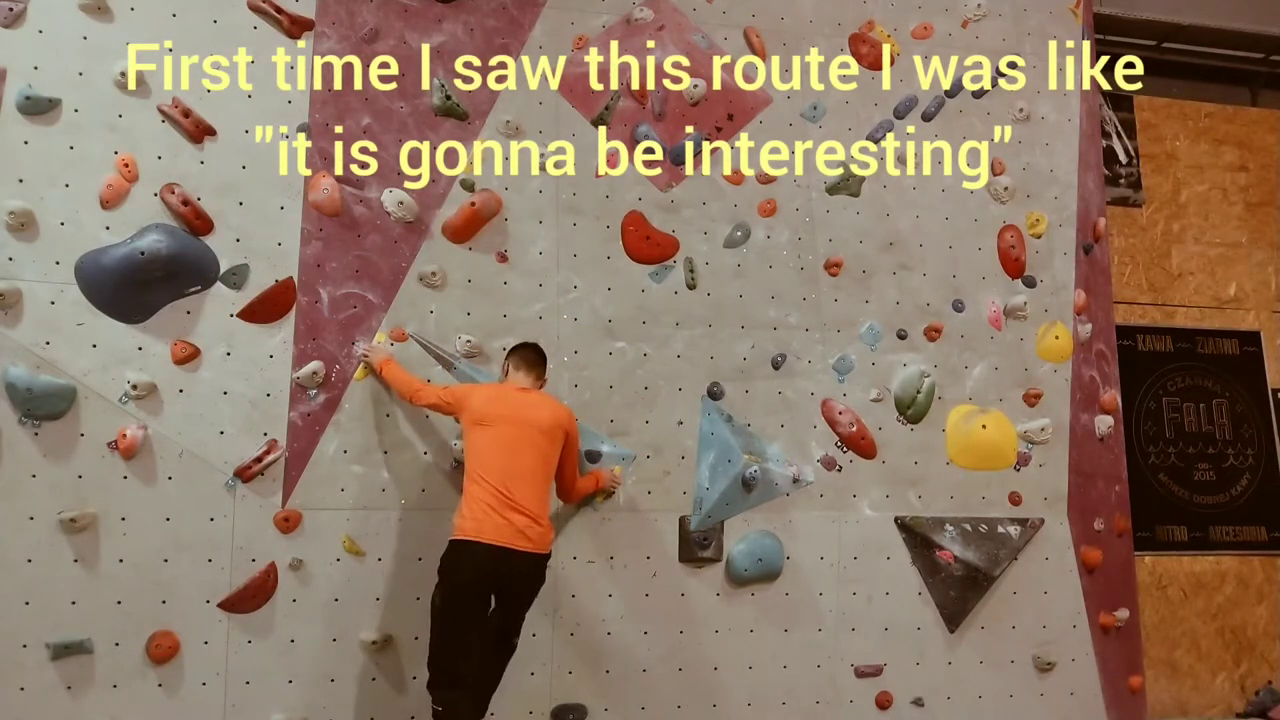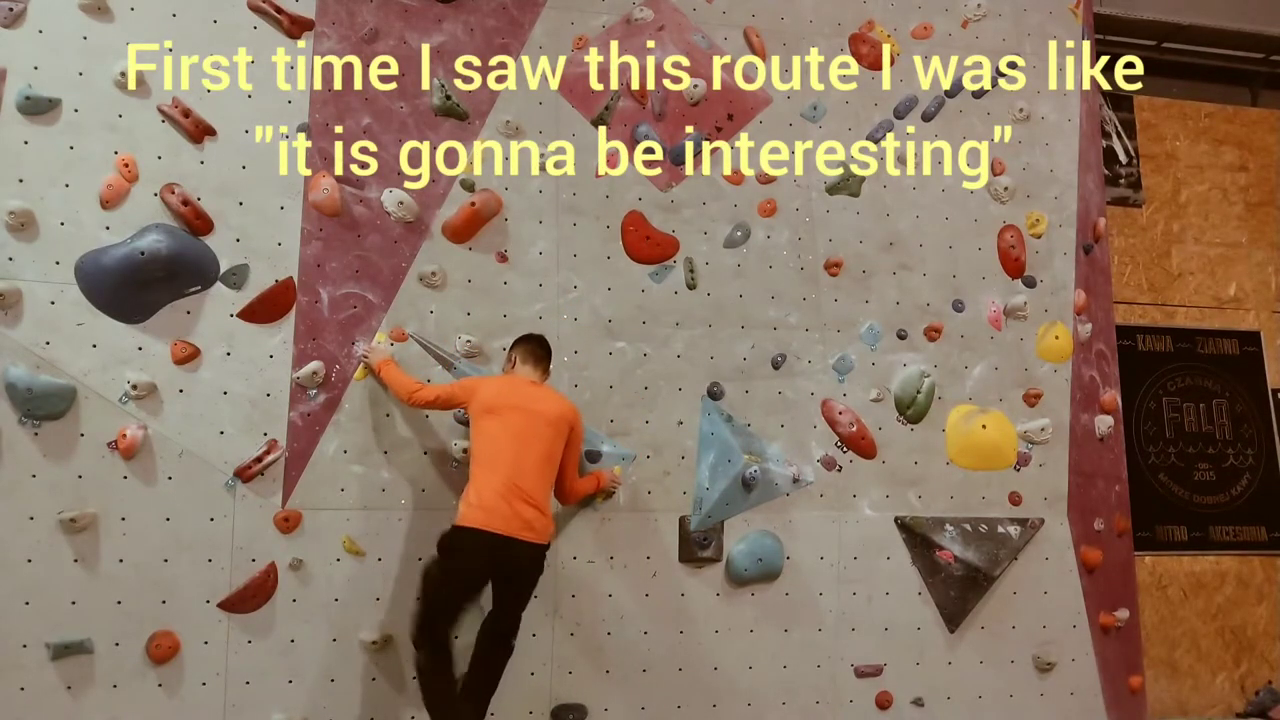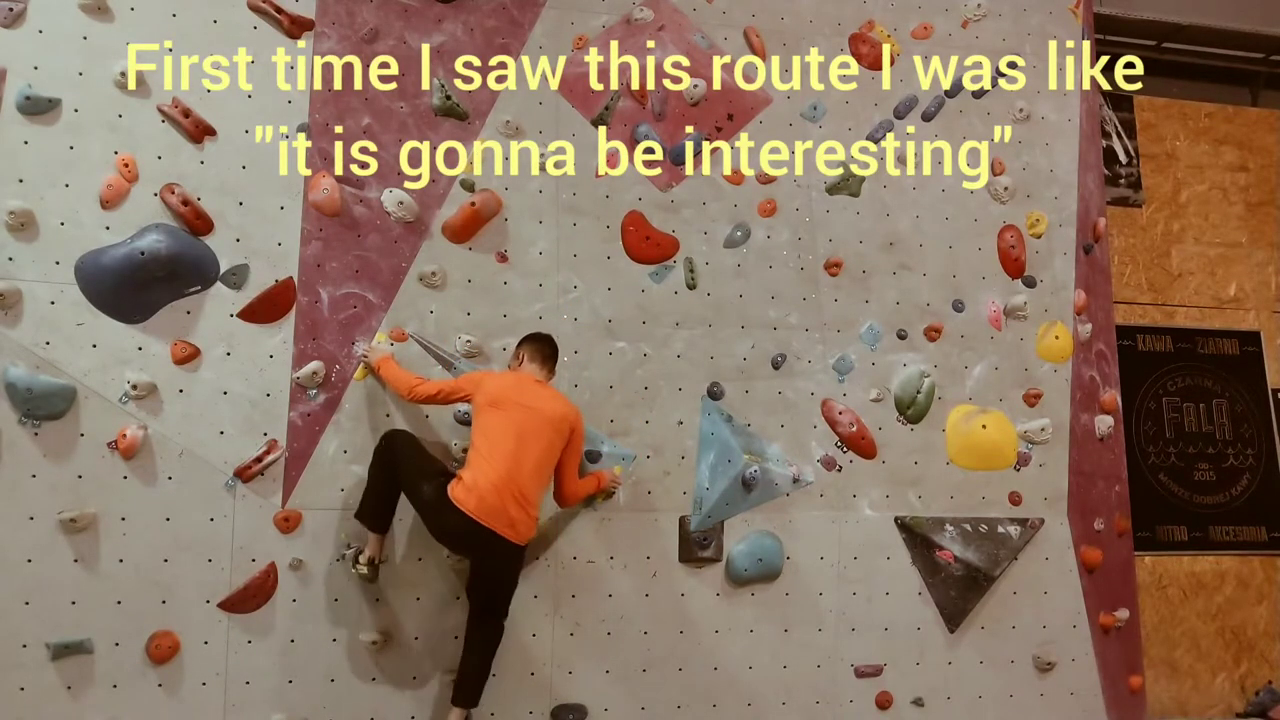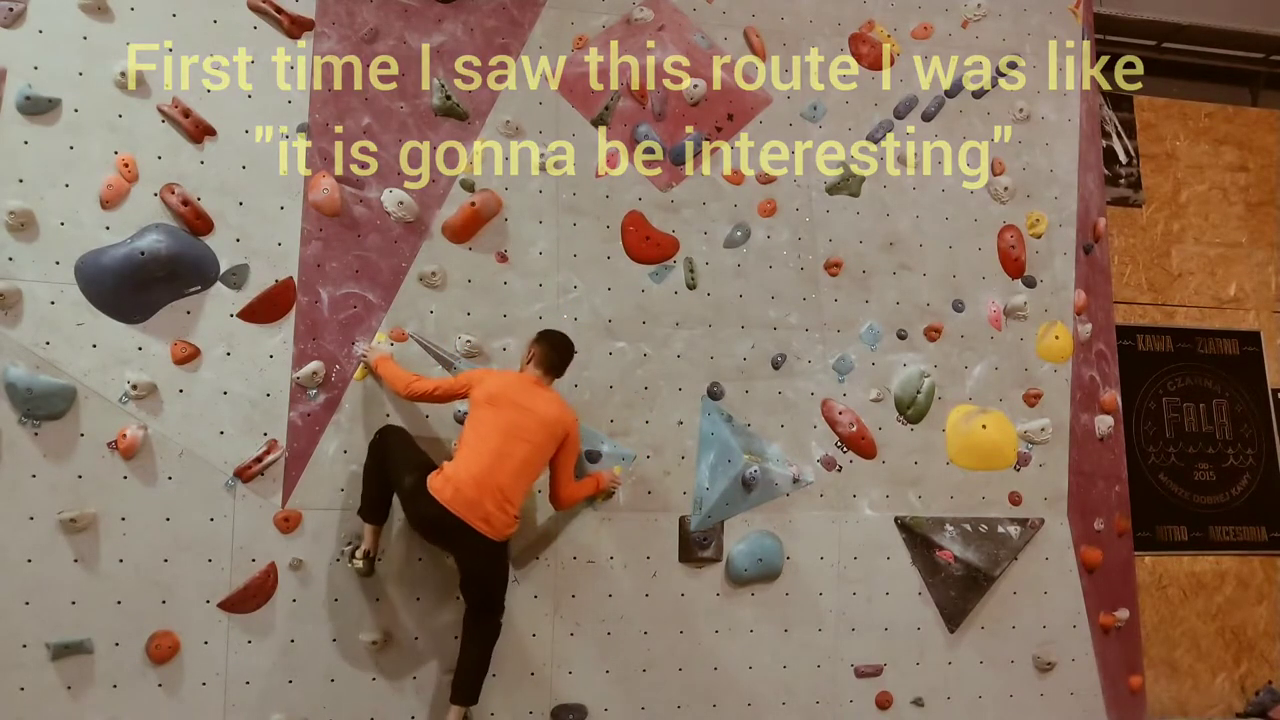
dt=0.4s
person 1, frame 1
left shoulder: (475, 397)
right shoulder: (561, 416)
left elbow: (417, 392)
right elbow: (568, 492)
left wrist: (384, 362)
right wrist: (598, 480)
left hip: (473, 546)
right hip: (531, 553)
left knee: (451, 667)
right knee: (499, 642)
person 1, frame 2
left shoulder: (483, 388)
right shoulder: (567, 412)
left elbow: (416, 395)
right elbow: (566, 493)
left wrist: (383, 364)
right wrist: (599, 480)
left hip: (475, 532)
right hip: (531, 545)
left knee: (431, 637)
right knee: (500, 636)
person 1, frame 3
left shoulder: (489, 381)
right shoulder: (570, 415)
left elbow: (416, 390)
right elbow: (565, 495)
left wrist: (382, 362)
right wrist: (599, 480)
left hip: (456, 512)
right hip: (509, 540)
left knee: (395, 442)
right knee: (487, 622)
left ankle: (371, 553)
person 1, frame 4
left shoulder: (489, 379)
right shoulder: (565, 421)
left elbow: (412, 388)
right elbow: (561, 498)
left wrist: (381, 361)
right wrist: (597, 482)
left hip: (432, 506)
right hip: (487, 537)
left knee: (389, 438)
right knee: (485, 618)
left ankle: (368, 547)
